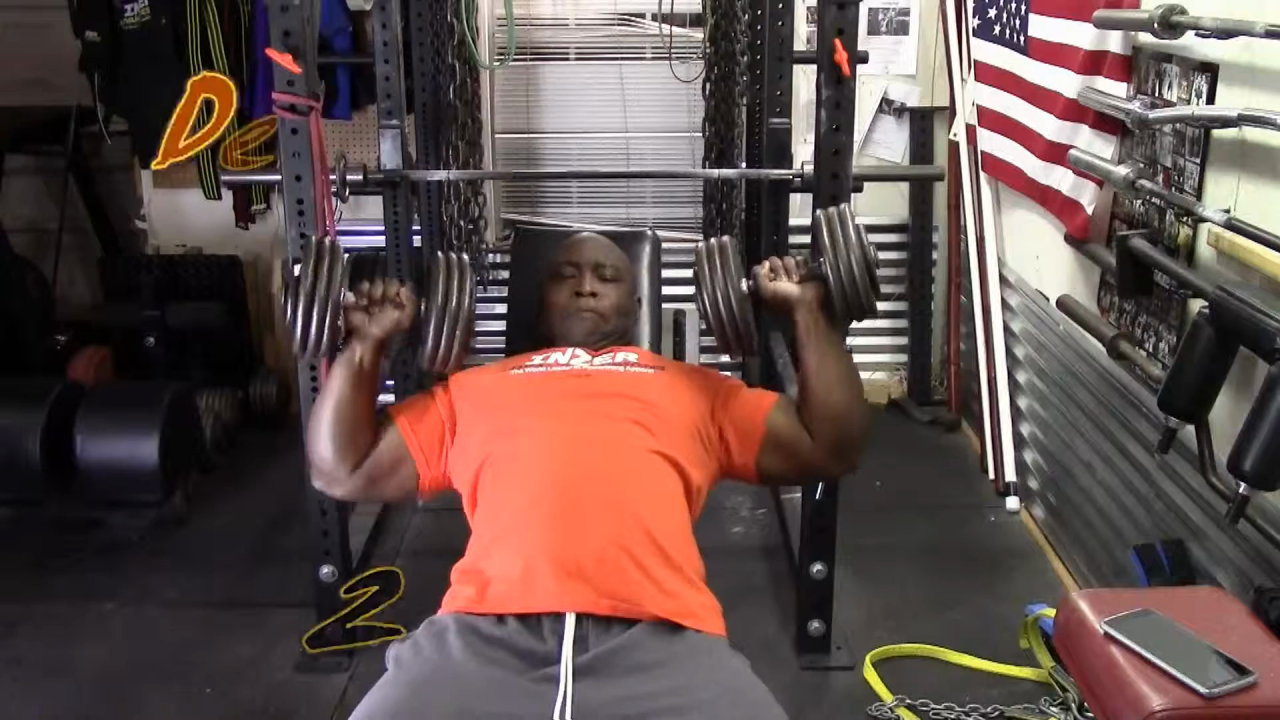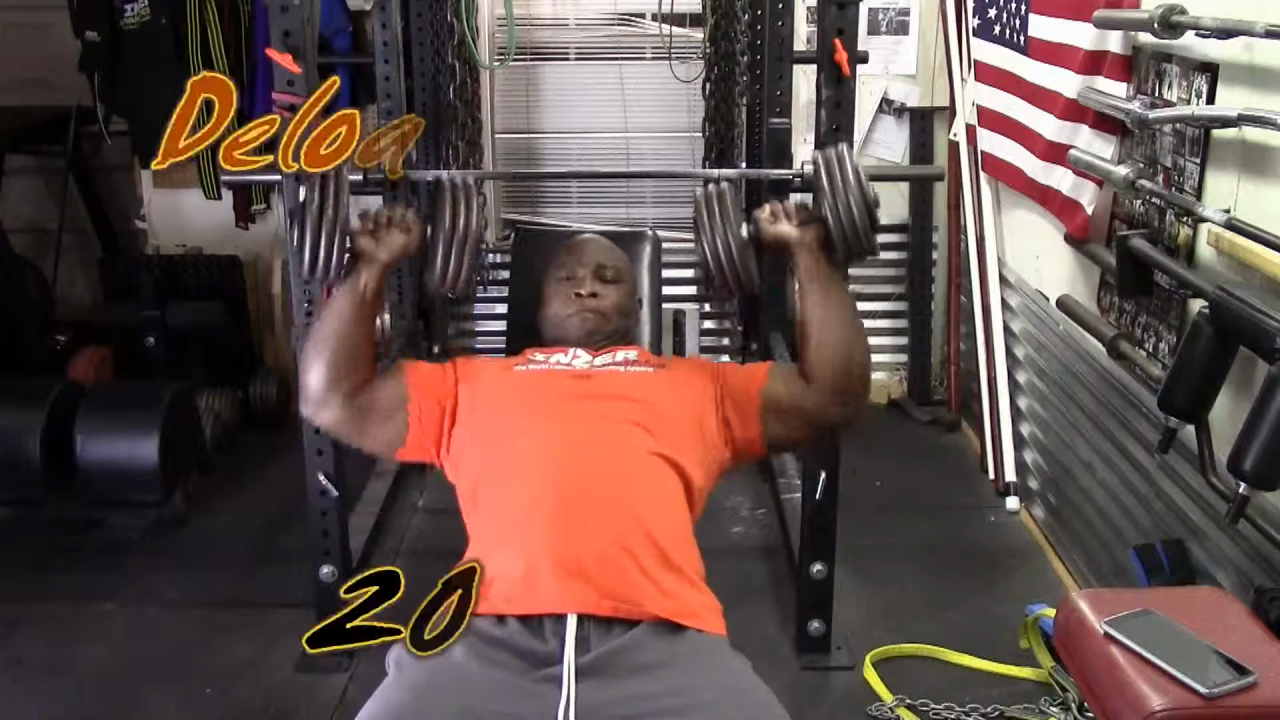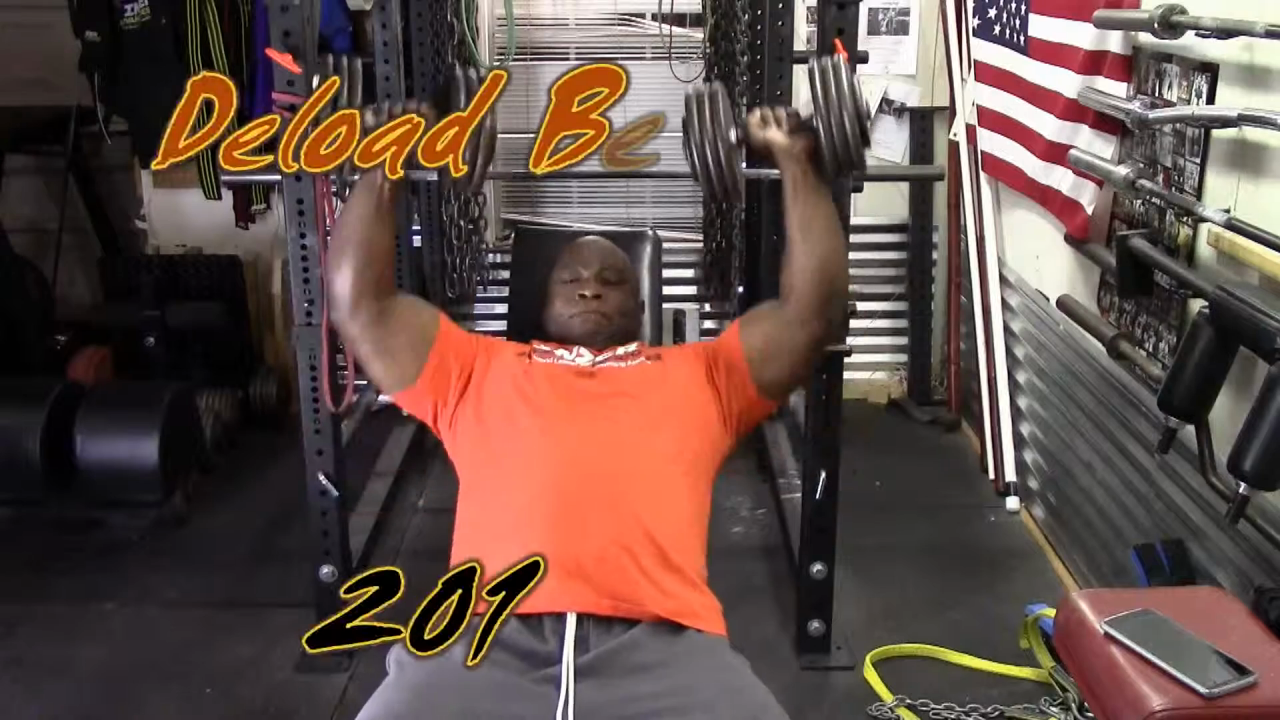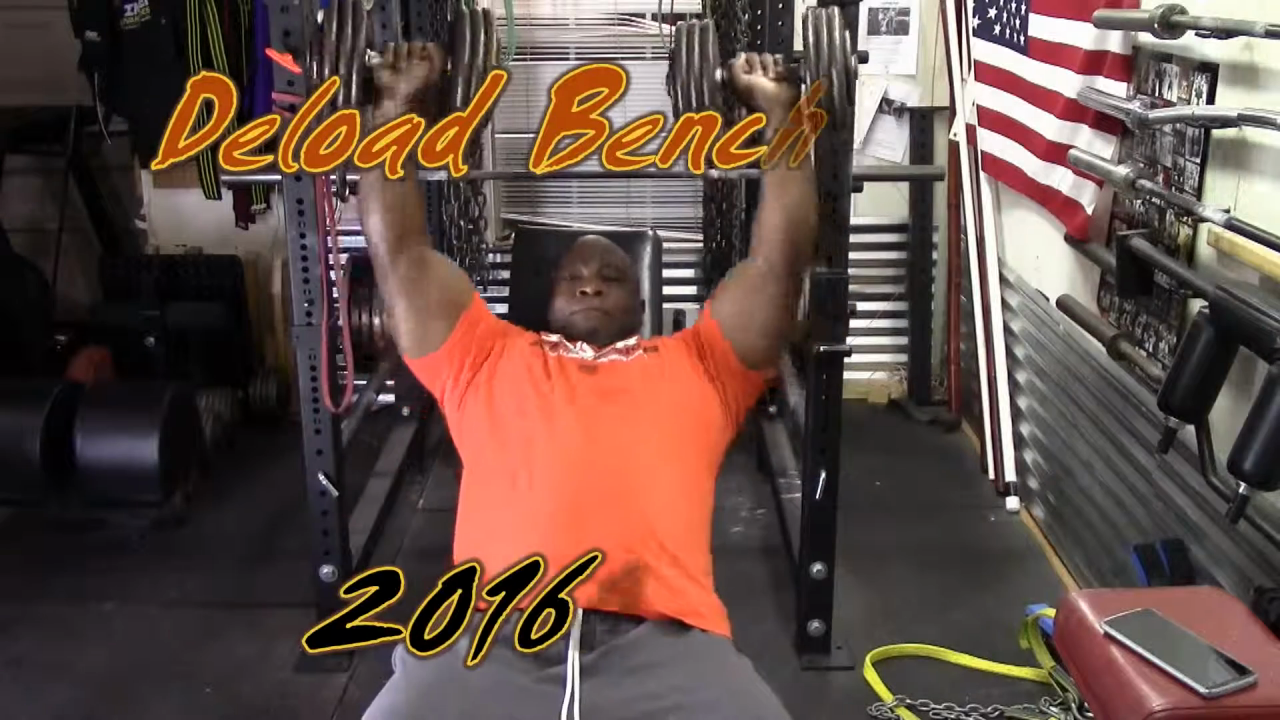
dt=0.2s
person 1, frame 1
left shoulder: (692, 388)
right shoulder: (475, 387)
left elbow: (831, 449)
right elbow: (343, 473)
left wrist: (806, 309)
right wrist: (365, 345)
left hip: (659, 637)
right hip: (487, 633)
person 1, frame 2
left shoulder: (697, 386)
right shoulder: (472, 384)
left elbow: (834, 394)
right elbow: (332, 400)
left wrist: (808, 252)
right wrist: (370, 270)
left hip: (658, 638)
right hip: (490, 633)
person 1, frame 3
left shoulder: (697, 378)
right shoulder: (479, 373)
left elbow: (814, 307)
right elbow: (359, 301)
left wrist: (796, 164)
right wrist: (384, 168)
left hip: (658, 637)
right hip: (489, 632)
person 1, frame 4
left shoulder: (696, 371)
right shoulder: (488, 364)
left elbow: (779, 255)
right elbow: (399, 248)
left wrist: (776, 107)
right wrist: (396, 104)
left hip: (660, 635)
right hip: (492, 635)
